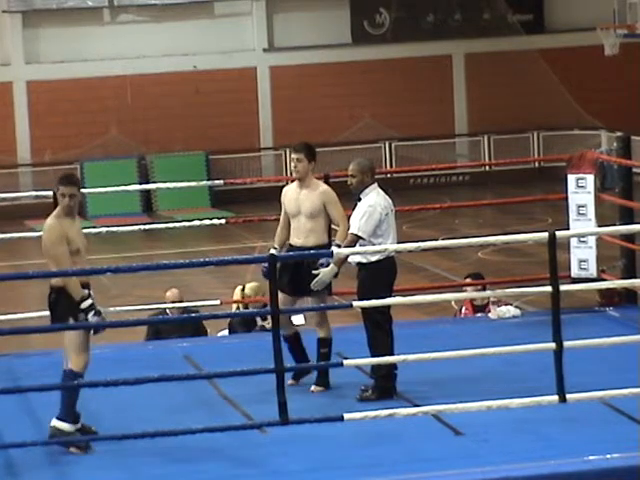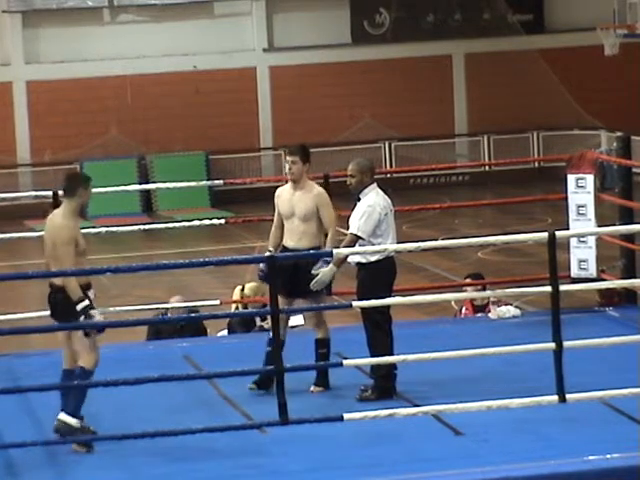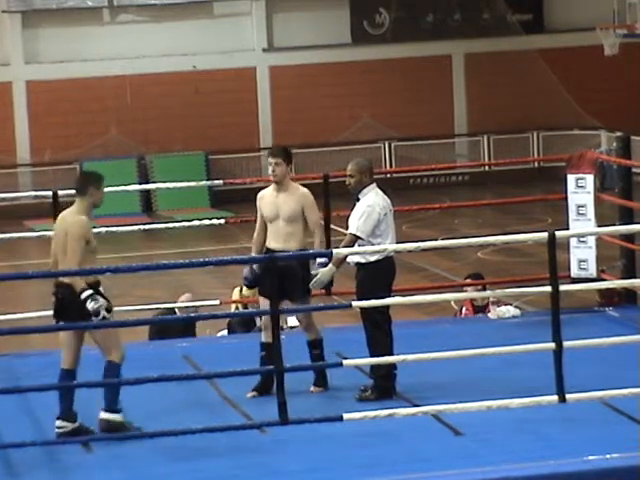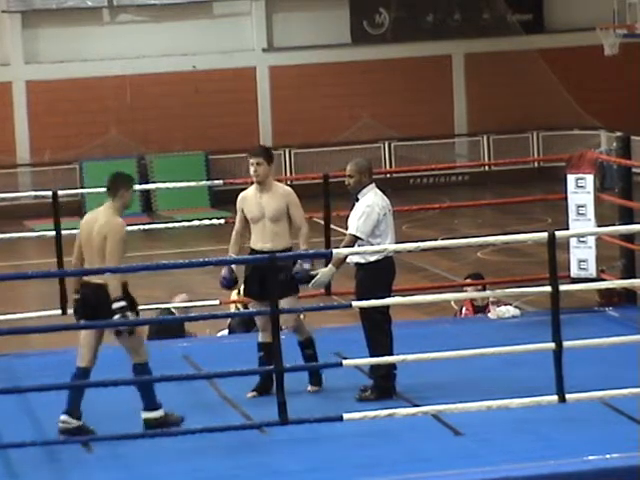
dt=0.3s
person 1, frame 1
left shoulder: (73, 220)
right shoulder: (56, 227)
right elbow: (67, 273)
left wrist: (87, 299)
right wrist: (89, 306)
left hip: (75, 295)
right hip: (67, 298)
left knee: (74, 361)
right knee: (78, 361)
left ankle: (70, 420)
right ankle: (62, 425)
person 1, frame 2
left shoulder: (57, 217)
right shoulder: (65, 225)
right elbow: (68, 274)
right wrist: (85, 308)
left hip: (63, 294)
right hip: (71, 297)
left knee: (70, 361)
right knee: (89, 359)
left ankle: (70, 418)
right ankle: (68, 419)
person 1, frame 3
left shoulder: (64, 217)
right shoulder: (81, 222)
left elbow: (57, 262)
right elbow: (73, 269)
right wrist: (90, 297)
left hip: (65, 294)
right hip: (80, 292)
left knee: (69, 361)
right knee: (115, 354)
left ankle: (66, 422)
right ankle: (111, 416)
person 1, frame 4
left shoulder: (88, 218)
right shoulder: (116, 224)
left elbow: (77, 263)
right elbow: (112, 272)
left wrist: (78, 294)
right wrist: (120, 309)
left hip: (89, 292)
right hip: (109, 294)
left knee: (85, 360)
right knee: (138, 356)
left ankle: (70, 418)
right ankle: (153, 413)
person 2, frame 1
left shoulder: (324, 192)
right shoulder: (286, 192)
left elbow: (343, 225)
right wrist: (274, 252)
left hip: (316, 256)
right hip: (293, 255)
left knee: (319, 318)
right knee: (280, 314)
left ankle: (322, 376)
right ankle: (301, 363)
person 2, frame 2
left shoulder: (318, 194)
right shoulder: (280, 193)
left elbow: (332, 230)
right wrist: (269, 254)
left hip: (310, 258)
right hip: (287, 257)
left knee: (317, 320)
right knee: (277, 318)
left ankle: (322, 377)
right ankle: (268, 375)
person 2, frame 3
left shoulder: (302, 195)
right shoulder: (262, 196)
left elbow: (317, 230)
right wrist: (253, 260)
left hip: (295, 260)
right hip: (270, 260)
left knee: (306, 321)
right knee: (266, 323)
left ankle: (321, 376)
right ankle: (266, 380)
person 2, frame 4
left shoulder: (286, 194)
right shoulder: (244, 198)
left elbow: (302, 227)
right elbow: (238, 232)
left wrist: (304, 257)
right wrist: (231, 262)
left hip: (283, 259)
right hip: (257, 260)
left knee: (292, 321)
right knee: (262, 324)
left ankle: (315, 372)
right ankle: (266, 380)
person 3, frame 1
left shoulder: (371, 204)
right shoulder: (378, 199)
left elbow: (352, 240)
left wrist: (333, 268)
left hip: (374, 269)
right hip: (378, 266)
left knee: (377, 327)
right knee: (379, 325)
left ankle: (383, 385)
right ankle: (384, 379)
person 3, frame 2
left shoulder: (371, 204)
right shoulder: (377, 198)
left elbow: (351, 240)
left wrist: (331, 269)
left hip: (374, 268)
right hip: (378, 266)
left knee: (376, 327)
right knee: (379, 325)
left ankle: (383, 385)
right ankle: (383, 379)
person 3, frame 3
left shoulder: (370, 204)
right shoulder: (376, 198)
left elbow: (351, 240)
left wrist: (331, 269)
left hip: (373, 269)
right hip: (377, 266)
left knee: (376, 327)
right knee: (378, 325)
left ankle: (383, 385)
right ankle: (383, 379)
person 3, frame 4
left shoulder: (369, 204)
right shoulder: (375, 198)
left elbow: (350, 241)
left wrist: (330, 269)
left hip: (373, 268)
right hip: (377, 266)
left knee: (375, 327)
right knee: (378, 326)
left ankle: (383, 385)
right ankle: (383, 379)
